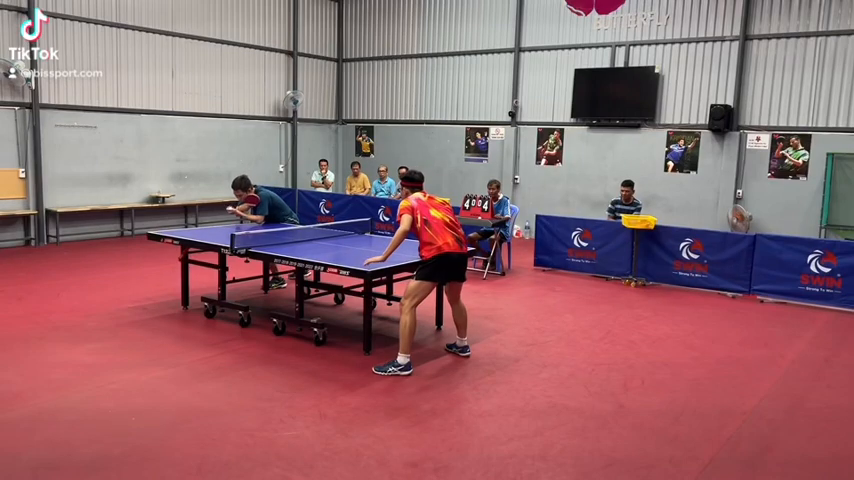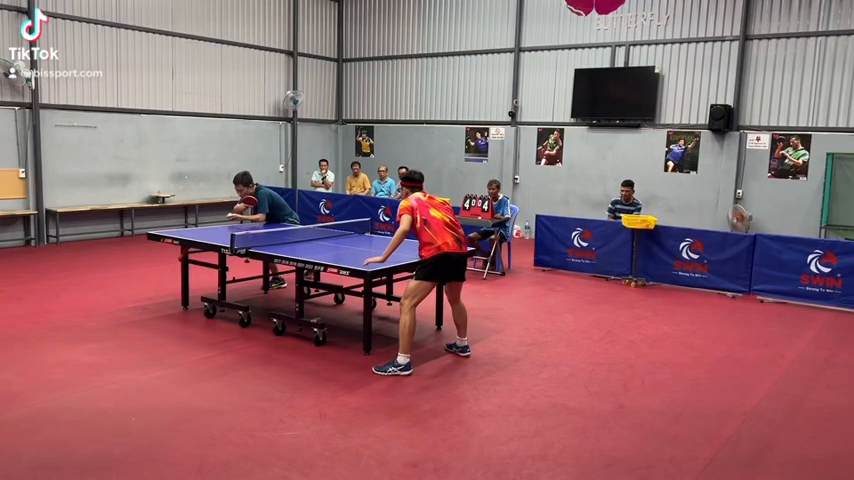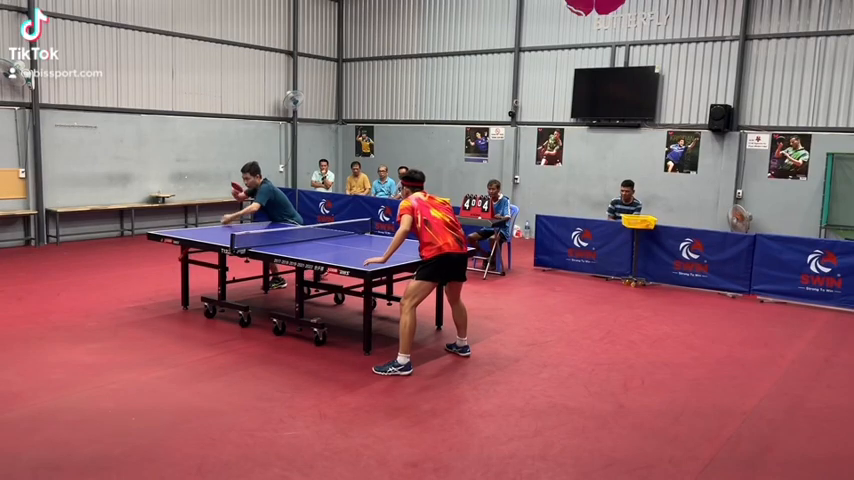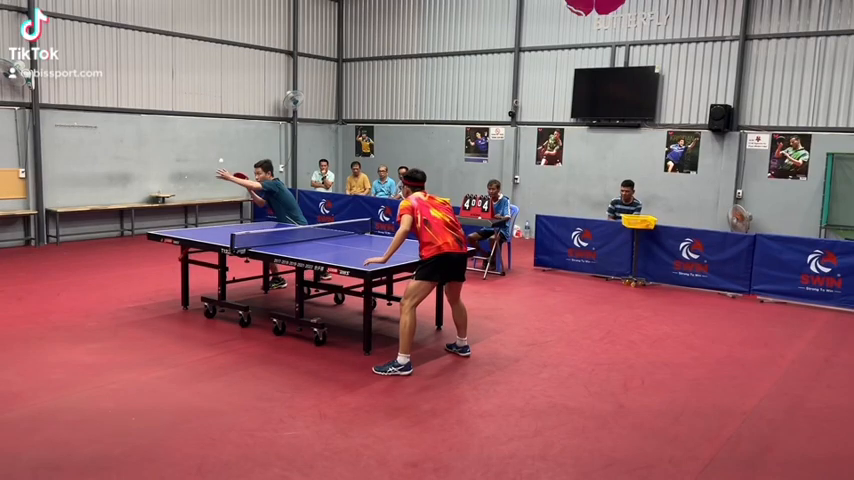
dt=0.2s
person 1, frame 1
left shoulder: (408, 203)
right shoulder: (441, 201)
left elbow: (405, 228)
left wrist: (384, 256)
left hip: (438, 255)
right hip: (460, 252)
left knee: (407, 304)
right knee: (454, 299)
left ankle: (403, 362)
right ankle: (462, 345)
person 1, frame 2
left shoulder: (408, 203)
right shoulder: (441, 201)
left elbow: (404, 229)
left wrist: (383, 257)
left hip: (438, 256)
right hip: (460, 252)
left knee: (407, 304)
right knee: (454, 299)
left ankle: (403, 362)
right ankle: (462, 344)
person 1, frame 3
left shoulder: (408, 203)
right shoulder: (441, 201)
left elbow: (405, 229)
left wrist: (384, 258)
left hip: (438, 256)
right hip: (460, 253)
left knee: (407, 304)
right knee: (454, 299)
left ankle: (403, 362)
right ankle: (462, 345)
person 1, frame 4
left shoulder: (409, 202)
right shoulder: (441, 201)
left elbow: (404, 229)
left wrist: (384, 258)
left hip: (437, 256)
right hip: (460, 253)
left knee: (407, 304)
right knee: (454, 298)
left ankle: (403, 362)
right ankle: (462, 345)
person 2, frame 1
left shoulder: (262, 195)
right shoulder: (249, 196)
left elbow: (259, 219)
right elbow: (238, 211)
left wrist: (239, 213)
right wrist: (247, 204)
left hip: (288, 223)
right hip: (276, 223)
left ankle: (277, 279)
person 2, frame 2
left shoulder: (262, 194)
right shoulder: (251, 194)
left elbow: (261, 218)
right elbow: (237, 210)
left wrist: (239, 217)
right wrist: (243, 205)
left hip: (290, 223)
right hip: (279, 222)
left ankle: (277, 279)
person 2, frame 3
left shoulder: (266, 188)
right shoulder: (258, 187)
left elbow: (254, 208)
right elbow: (241, 197)
left wrist: (233, 216)
right wrist: (237, 194)
left hip: (292, 224)
right hip: (284, 223)
left ankle: (277, 279)
person 2, frame 4
left shoulder: (274, 184)
right shoulder: (274, 186)
left elbow: (253, 185)
right elbow: (261, 204)
left wrist: (230, 177)
right wrist: (250, 191)
right hip: (299, 225)
left ankle: (277, 279)
